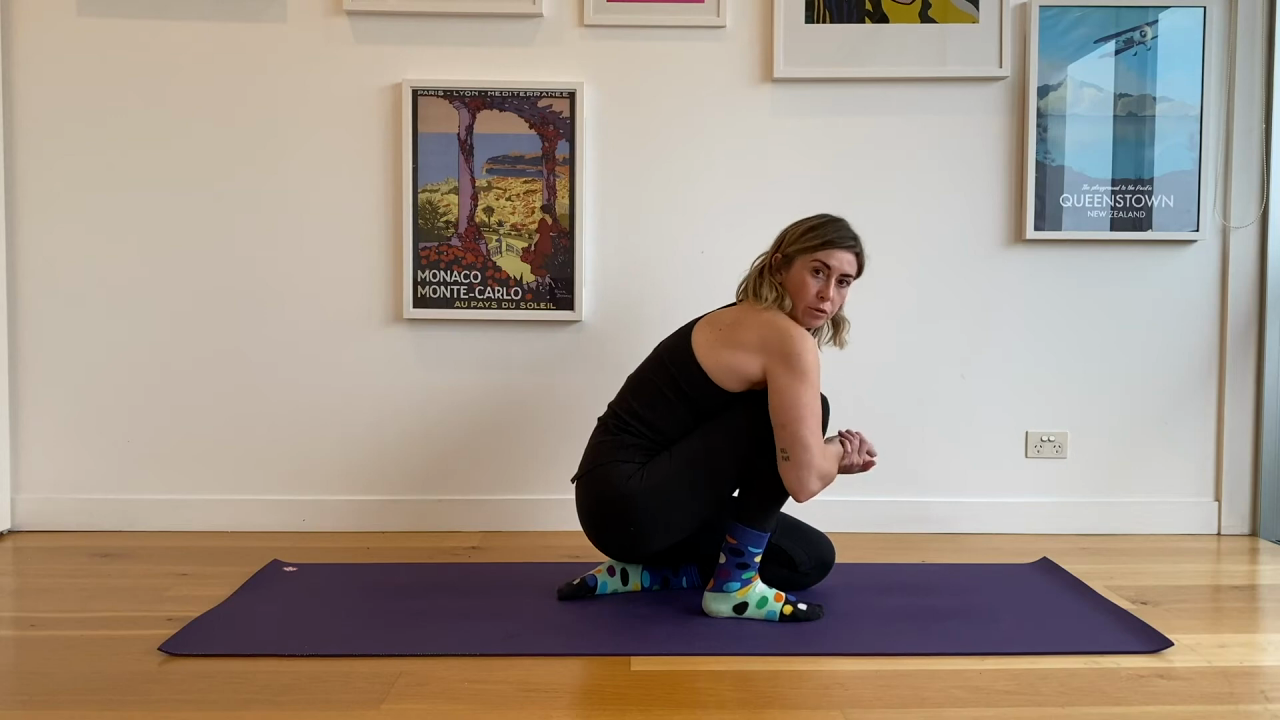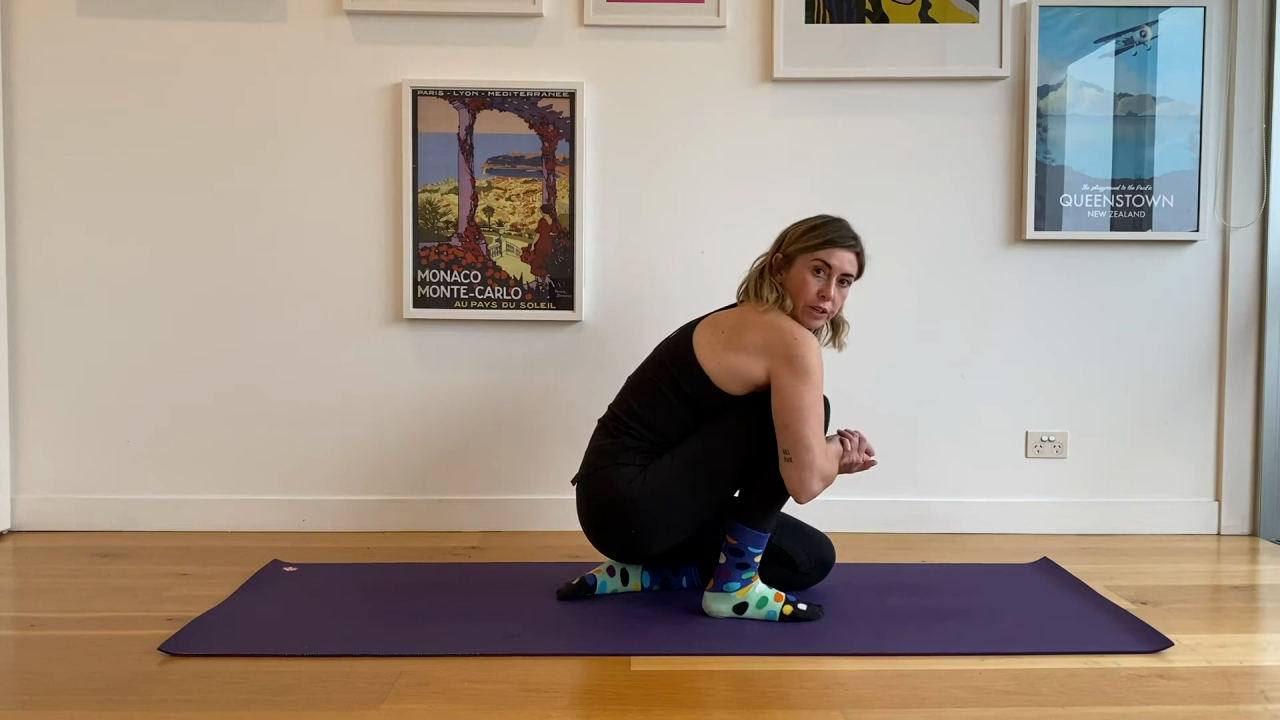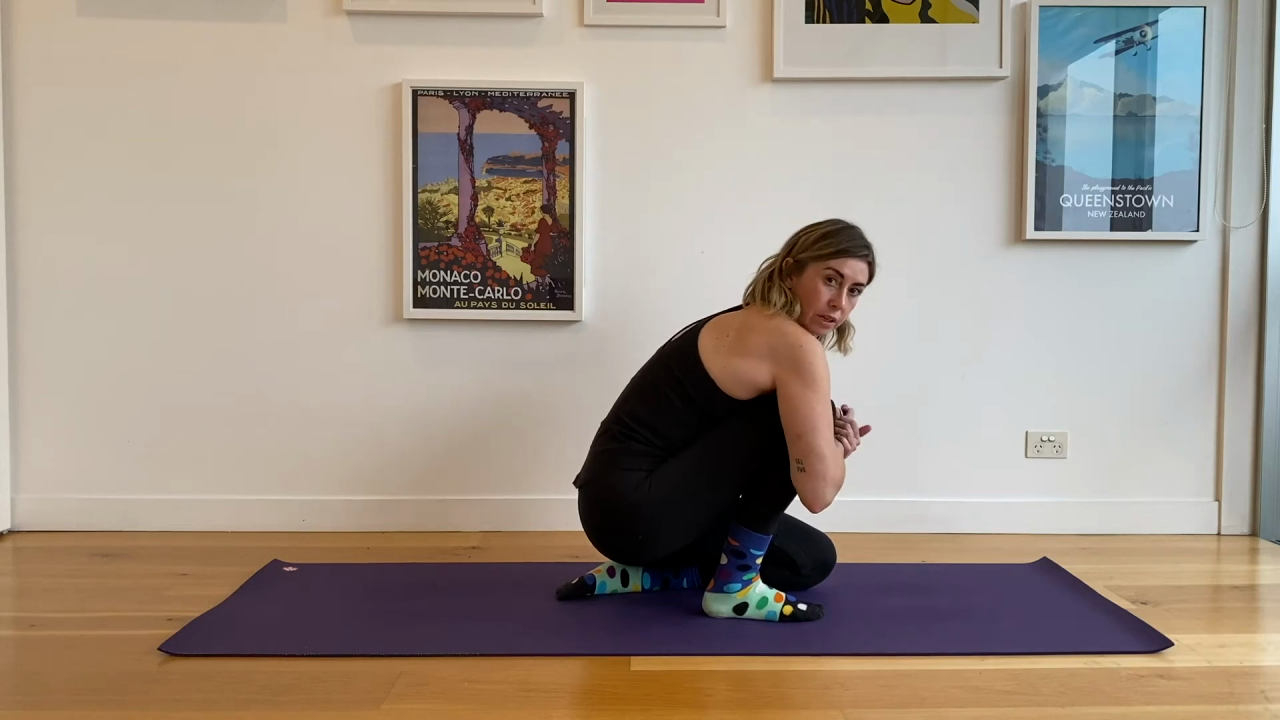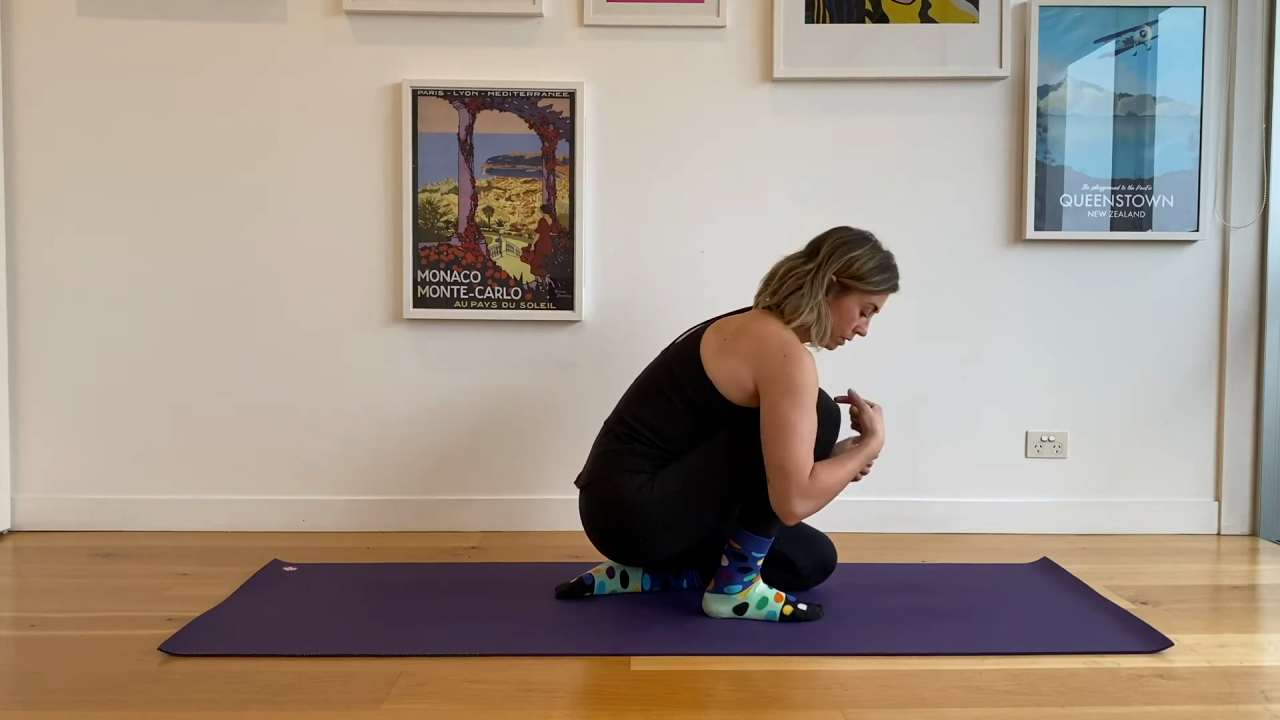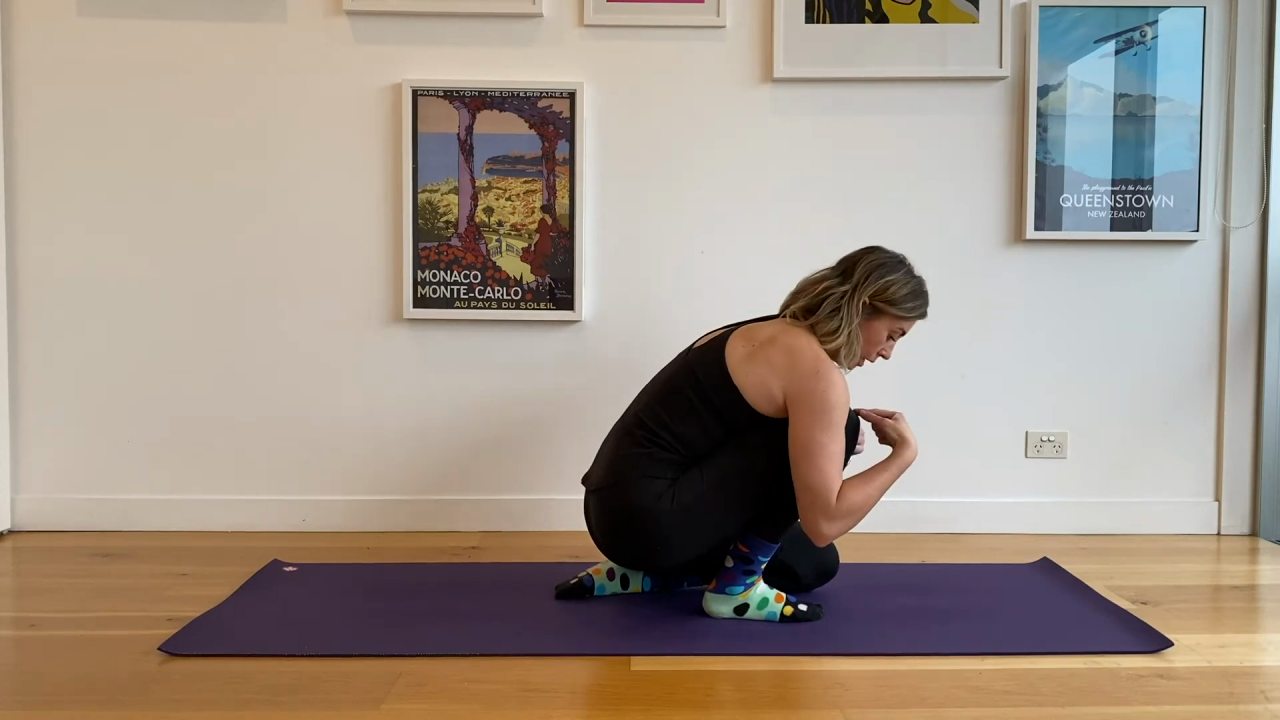
dt=0.7s
person 1, frame 1
left shoulder: (750, 323)
right shoulder: (787, 339)
right elbow: (804, 480)
left wrist: (832, 455)
right wrist: (837, 451)
left hip: (639, 496)
right hip: (627, 501)
left knee: (811, 559)
right knee: (789, 417)
left ankle: (638, 575)
right ankle: (734, 585)
person 1, frame 2
left shoulder: (748, 323)
right shoulder: (791, 340)
right elbow: (805, 481)
left wrist: (834, 456)
right wrist: (838, 450)
left hip: (640, 497)
right hip: (628, 502)
left knee: (811, 559)
right knee: (793, 416)
left ankle: (638, 575)
right ankle: (734, 586)
person 1, frame 3
left shoulder: (752, 327)
right shoulder: (796, 346)
right elbow: (818, 490)
left wrist: (831, 443)
right wrist: (840, 447)
left hip: (636, 500)
right hip: (632, 508)
left knee: (811, 559)
right knee: (791, 421)
left ankle: (636, 576)
right ankle: (734, 586)
person 1, frame 4
left shoulder: (755, 328)
right shoulder: (785, 353)
left elbow: (775, 461)
right elbow: (793, 501)
left wrist: (837, 458)
right wrist: (872, 443)
left hip: (627, 501)
right hip: (634, 510)
left knee: (813, 560)
right knee: (818, 414)
left ankle: (638, 576)
right ankle: (735, 586)
person 1, frame 5
left shoulder: (773, 336)
right shoulder: (815, 370)
right elbow: (823, 522)
left wrist: (830, 445)
right wrist: (904, 452)
right hip: (647, 517)
left knee: (815, 565)
right knee: (840, 429)
left ankle: (640, 575)
right ankle: (736, 587)
